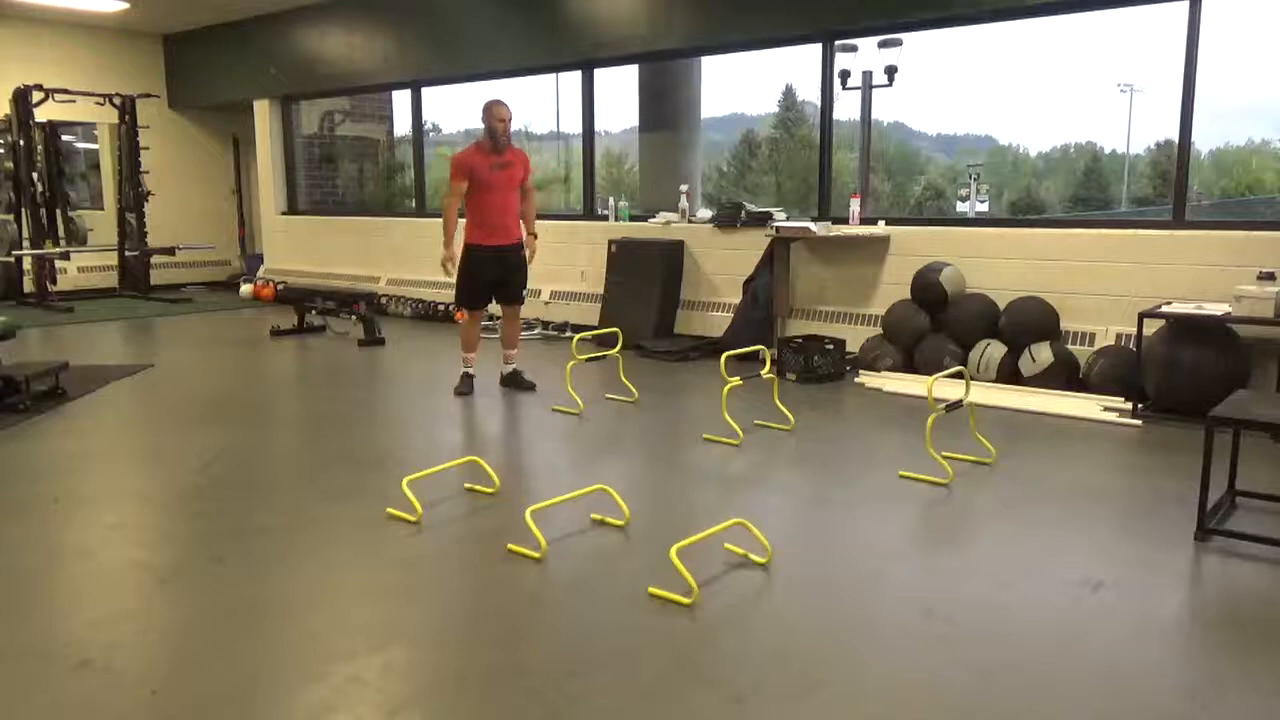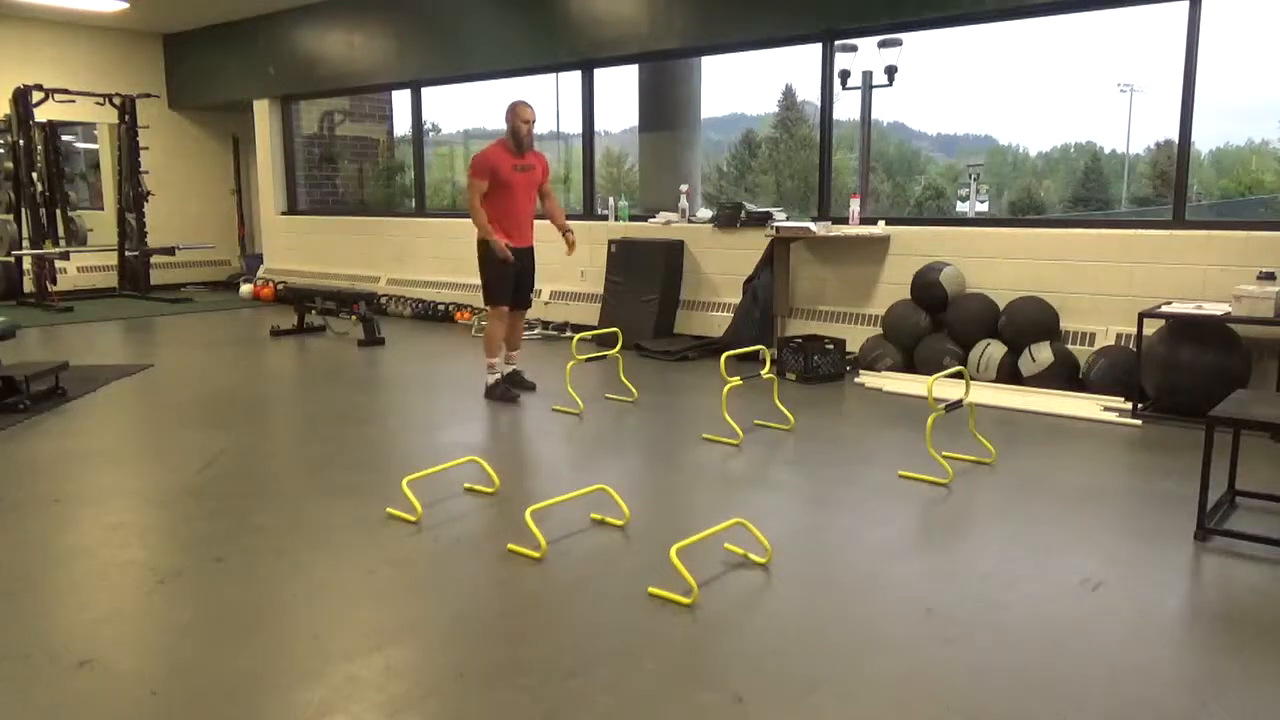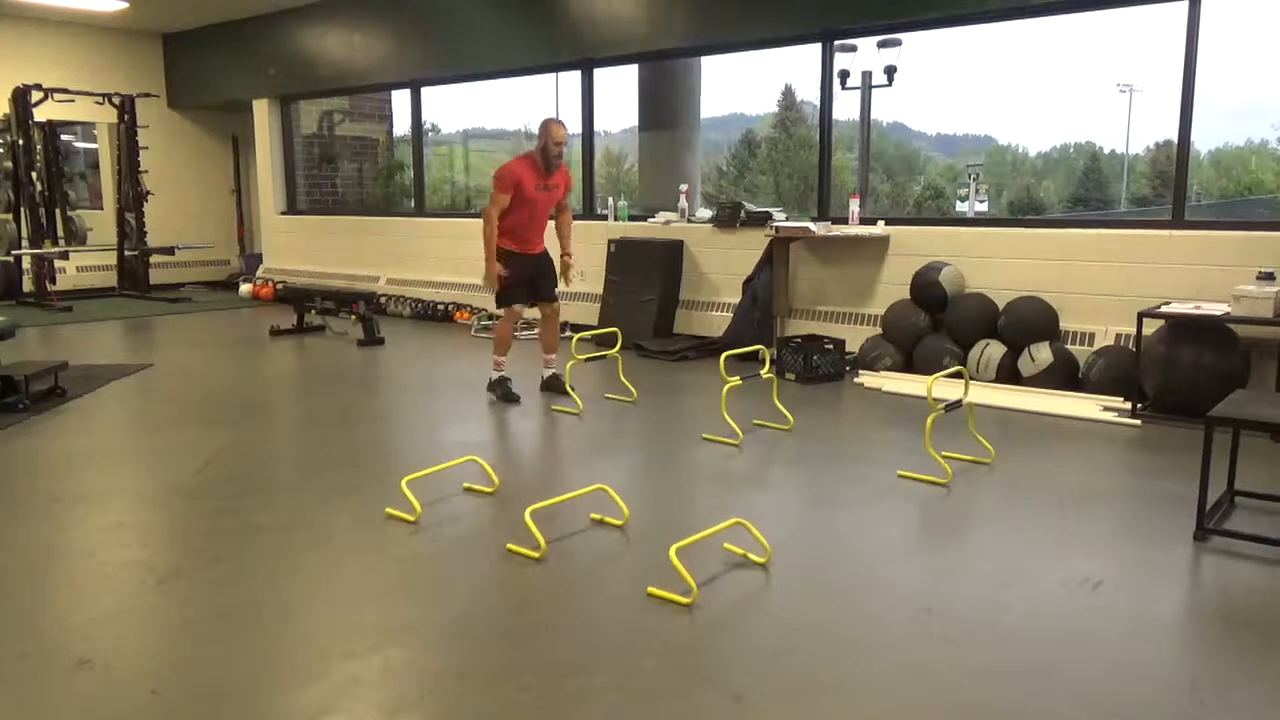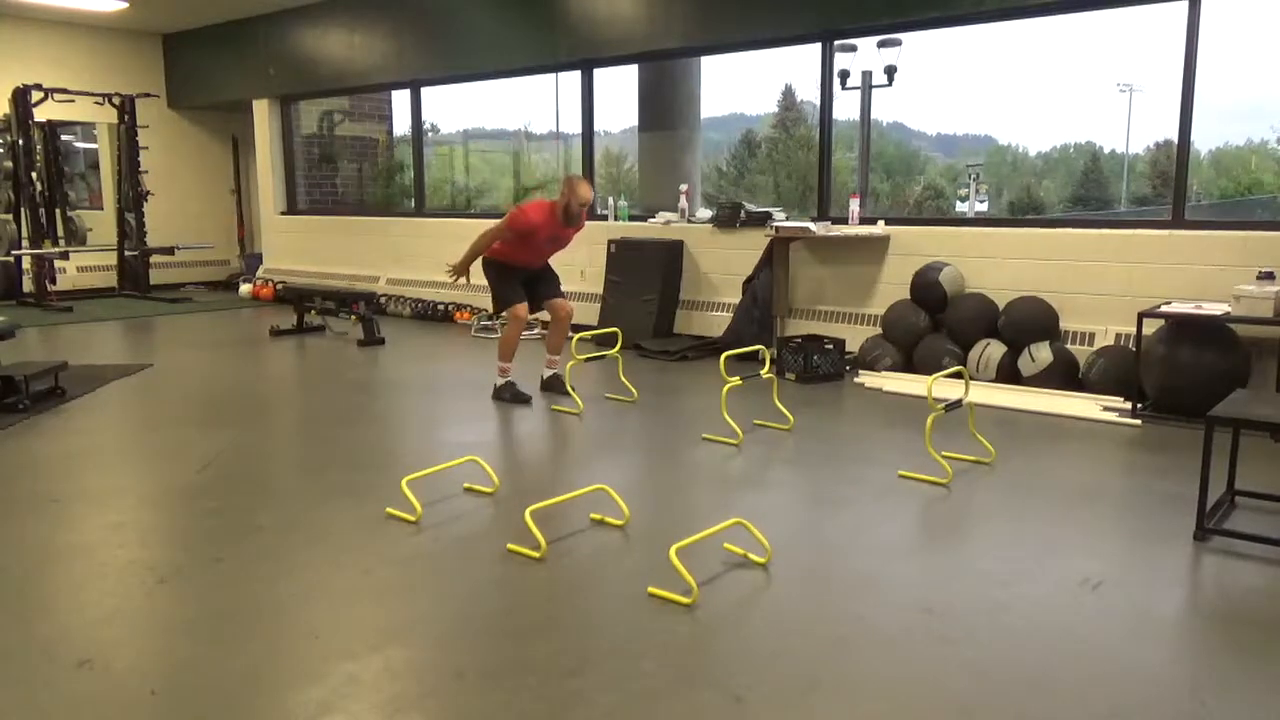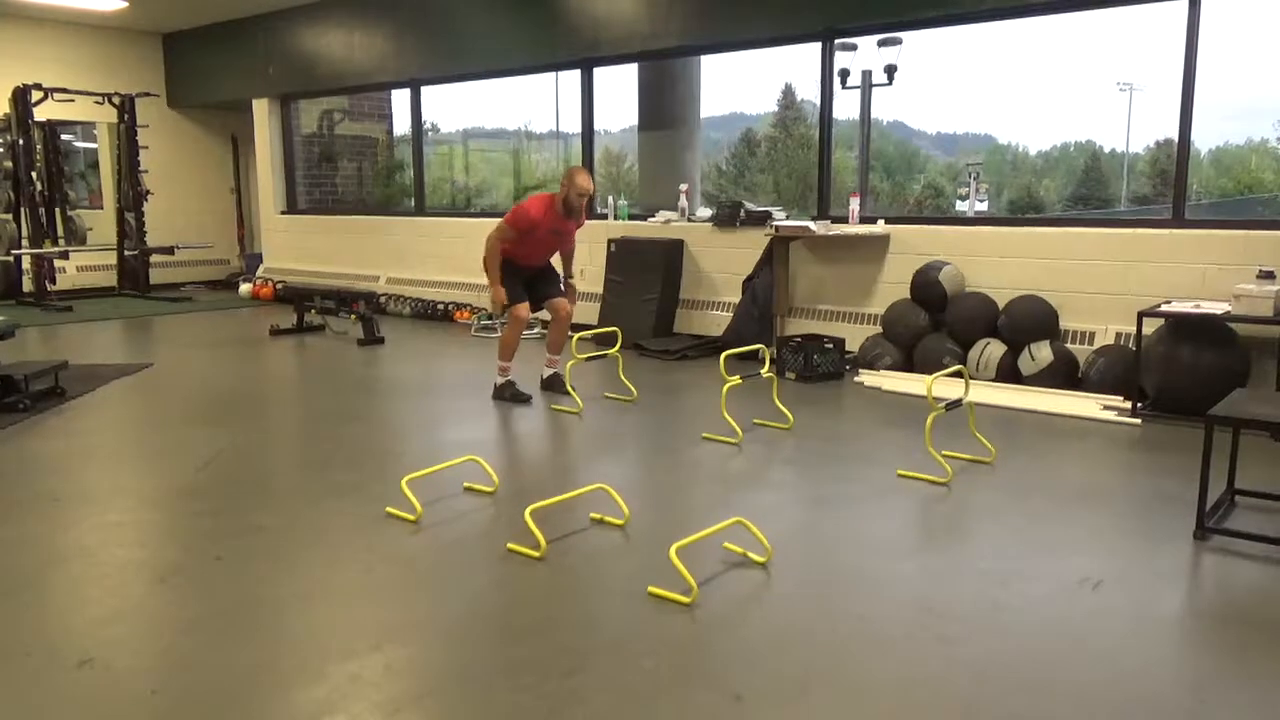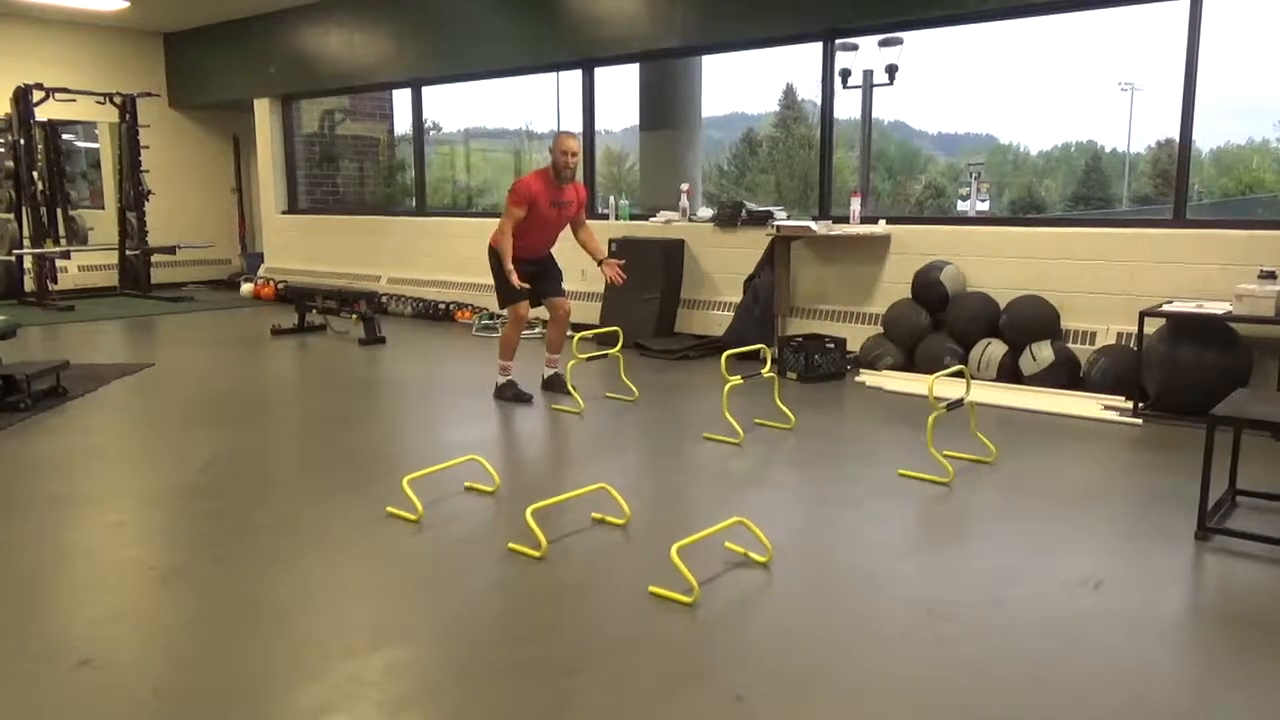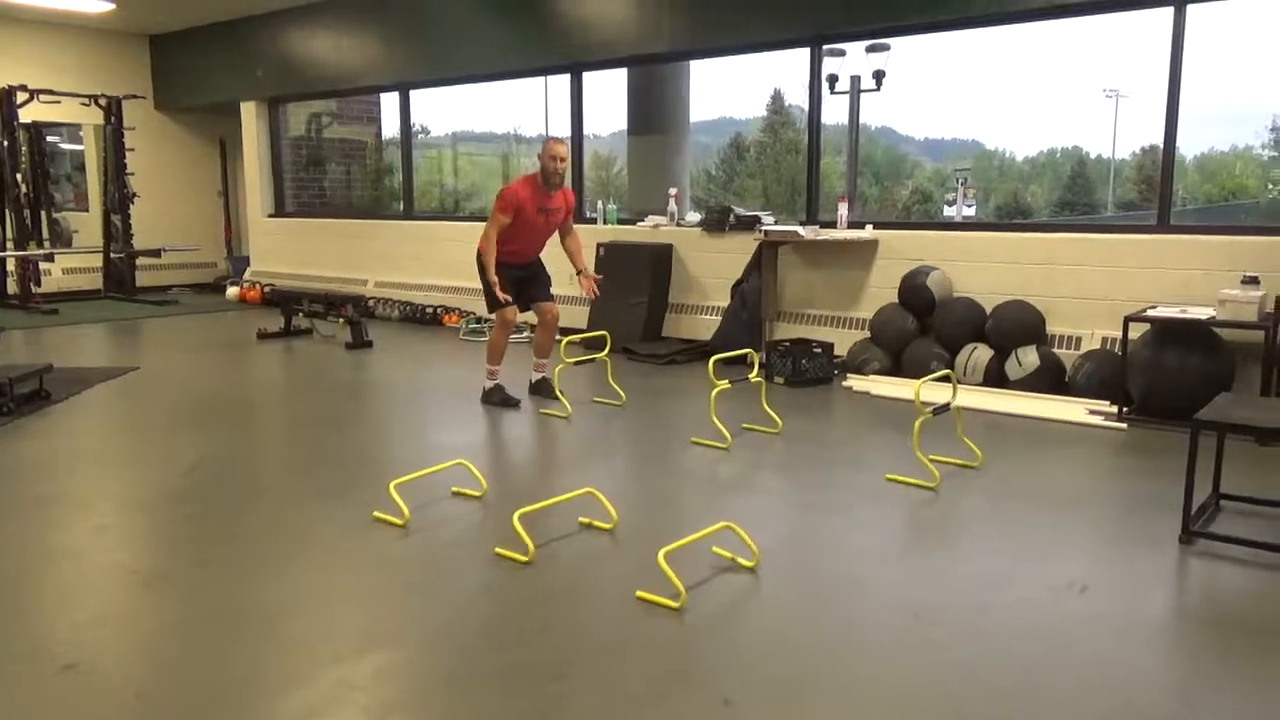
dt=0.5s
person 1, frame 1
left shoulder: (520, 158)
right shoulder: (466, 159)
left elbow: (527, 196)
right elbow: (452, 202)
left wrist: (531, 233)
right wrist: (448, 246)
left hip: (514, 246)
right hip: (479, 248)
left knee: (513, 309)
right knee: (474, 312)
left ankle: (510, 370)
right ankle: (467, 373)
person 1, frame 2
left shoulder: (538, 160)
right shoulder: (487, 158)
left elbow: (548, 198)
right elbow: (474, 202)
left wrist: (565, 229)
right wrist: (491, 237)
left hip: (525, 247)
right hip: (497, 247)
left knee: (519, 311)
right knee: (500, 310)
left ankle: (510, 369)
right ankle: (493, 380)
person 1, frame 3
left shoulder: (563, 175)
right shoulder: (514, 171)
left elbow: (563, 215)
right elbow: (491, 216)
left wrist: (566, 253)
right wrist: (491, 261)
left hip: (537, 252)
right hip: (507, 251)
left knee: (551, 310)
right knee: (513, 311)
left ankle: (550, 375)
right ankle: (496, 377)
person 1, frame 4
left shoulder: (577, 221)
right shoulder: (531, 216)
right elbow: (490, 236)
right wrist: (464, 265)
left hip: (535, 266)
right hip: (502, 264)
left knee: (564, 311)
right knee: (519, 314)
left ankle: (550, 375)
right ankle: (502, 383)
person 1, frame 5
left shoulder: (578, 215)
right shoulder: (531, 211)
right elbow: (494, 240)
left wrist: (569, 279)
right wrist: (496, 286)
left hip: (538, 265)
right hip: (507, 264)
left knee: (563, 311)
right knee: (520, 315)
left ankle: (550, 374)
right ankle: (502, 383)
person 1, frame 6
left shoulder: (578, 192)
right shoulder: (528, 186)
left elbow: (581, 228)
right elbow: (505, 228)
left wrist: (602, 260)
right wrist: (508, 267)
left hip: (540, 256)
right hip: (508, 254)
left knee: (562, 310)
right knee: (519, 313)
left ankle: (551, 374)
right ankle: (503, 382)
person 1, frame 7
left shoulder: (566, 198)
right shoulder: (516, 192)
left elbow: (568, 234)
right elbow: (490, 233)
left wrist: (582, 270)
right wrist: (491, 275)
left hip: (529, 261)
right hip: (499, 260)
left knee: (550, 315)
right knee: (507, 317)
left ankle: (538, 378)
right ankle: (491, 386)
